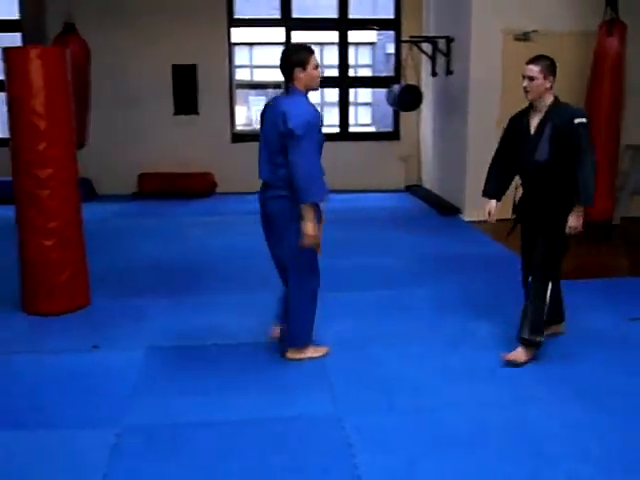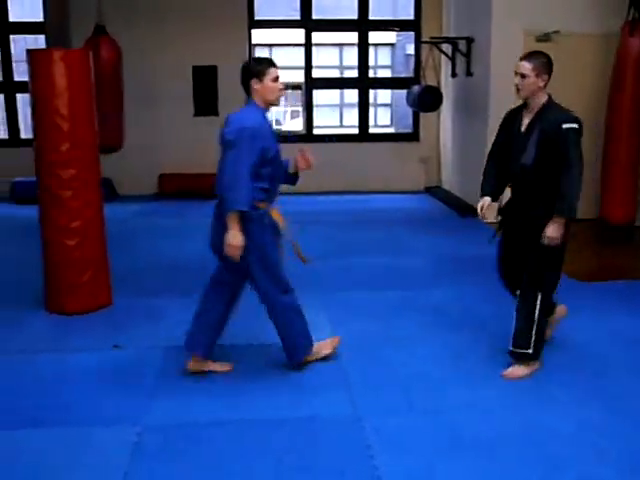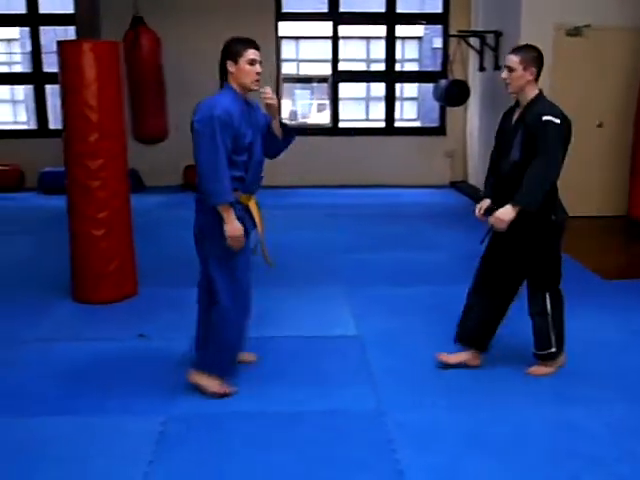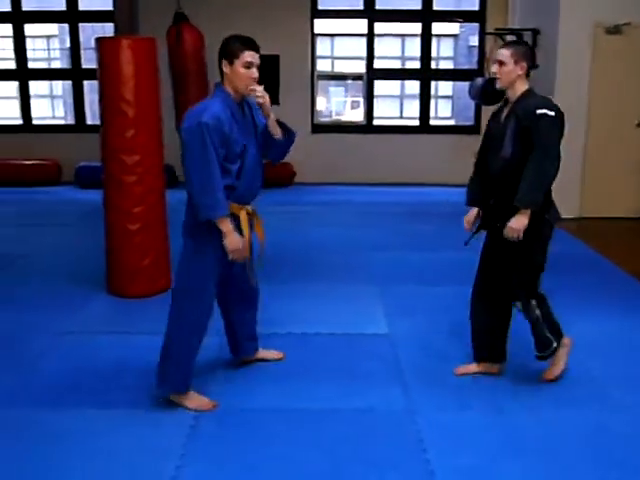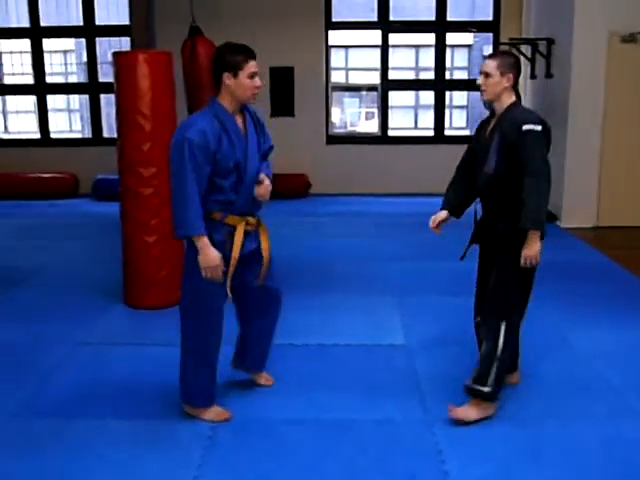
dt=0.3s
person 1, frame 1
left shoulder: (275, 106)
right shoulder: (305, 113)
right elbow: (304, 169)
right wrist: (310, 218)
left hip: (271, 198)
right hip: (290, 203)
left knee: (293, 269)
right knee: (303, 272)
left ankle: (287, 325)
right ankle: (297, 344)
person 1, frame 2
left shoulder: (251, 121)
right shoulder: (247, 124)
right elbow: (235, 178)
left wrist: (293, 167)
right wrist: (233, 228)
left hip: (245, 218)
right hip: (248, 220)
left knee: (225, 285)
right knee: (275, 288)
left ankle: (198, 355)
right ankle: (302, 349)
person 1, frame 3
left shoulder: (248, 108)
right shoulder: (215, 110)
left elbow: (272, 149)
right elbow: (213, 170)
left wrist: (273, 117)
right wrist: (228, 217)
left hip: (239, 209)
right hip: (222, 212)
left knee: (217, 285)
right knee: (231, 290)
left ankle: (218, 352)
right ankle: (208, 369)
person 1, frame 4
left shoulder: (250, 109)
right shoulder: (205, 117)
left elbow: (276, 151)
right elbow: (203, 181)
left wrist: (268, 114)
right wrist: (227, 230)
left hip: (239, 218)
right hip: (210, 224)
left knee: (242, 288)
right knee: (193, 300)
left ankle: (245, 349)
right ankle: (176, 385)
person 1, frame 5
left shoulder: (253, 121)
right shoulder: (197, 131)
right elbow: (186, 194)
left wrist: (265, 180)
right wrist: (203, 246)
left hip: (249, 230)
right hip: (214, 235)
left knee: (265, 297)
right knee: (203, 319)
left ankle: (249, 362)
right ankle: (197, 399)
person 2, frame 1
left shoulder: (571, 119)
right shoulder: (519, 121)
left elbow: (584, 166)
right elbow: (503, 160)
left wrist: (578, 209)
right wrist: (492, 195)
left hip: (559, 209)
right hip: (531, 205)
left knee: (542, 273)
right knee: (533, 269)
left ankle: (529, 343)
right ankle: (554, 320)
person 2, frame 2
left shoulder: (562, 122)
right shoulder: (513, 118)
left elbow: (571, 174)
right elbow: (498, 159)
left wrist: (559, 219)
right wrist: (489, 193)
left hip: (545, 216)
right hip: (518, 211)
left knee: (534, 284)
right knee: (510, 272)
left ankle: (527, 356)
right ankle: (551, 311)
person 2, frame 3
left shoulder: (549, 117)
right shoulder: (511, 115)
left elbow: (545, 169)
left wrist: (514, 207)
right wrist: (489, 197)
left hip: (540, 218)
right hip: (508, 215)
left knee: (542, 287)
right knee: (488, 281)
left ankle: (552, 355)
right ankle: (472, 349)
person 2, frame 4
left shoulder: (541, 111)
right shoulder: (499, 114)
left elbow: (544, 166)
right elbow: (485, 163)
left wrist: (524, 212)
right wrist: (476, 204)
left hip: (531, 218)
right hip: (500, 215)
left knee: (522, 290)
right knee: (487, 288)
left ankle: (556, 343)
right ankle: (489, 358)
person 2, frame 5
left shoulder: (527, 125)
right shoulder: (487, 125)
left elbow: (537, 182)
right elbow: (468, 172)
left wrist: (533, 234)
right wrist: (449, 209)
left hip: (517, 234)
right hip: (494, 228)
left knee: (499, 312)
right knee: (488, 306)
left ankle: (484, 398)
right ankle: (507, 369)
